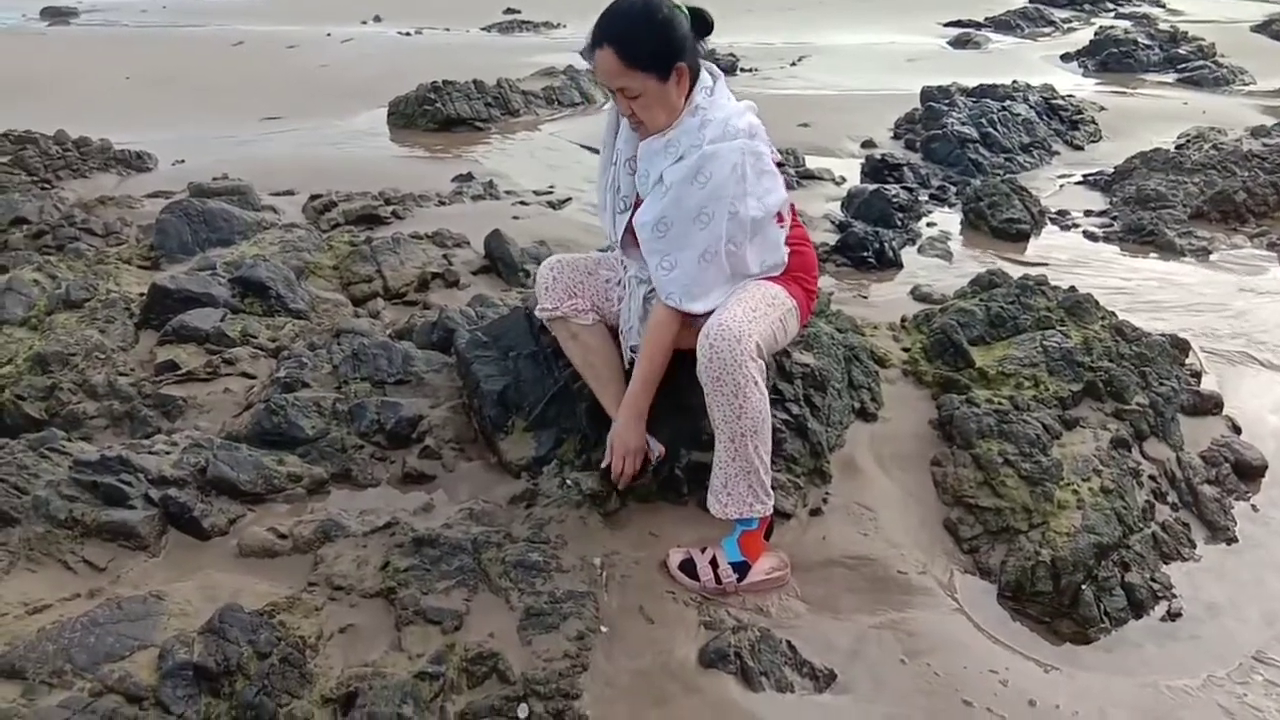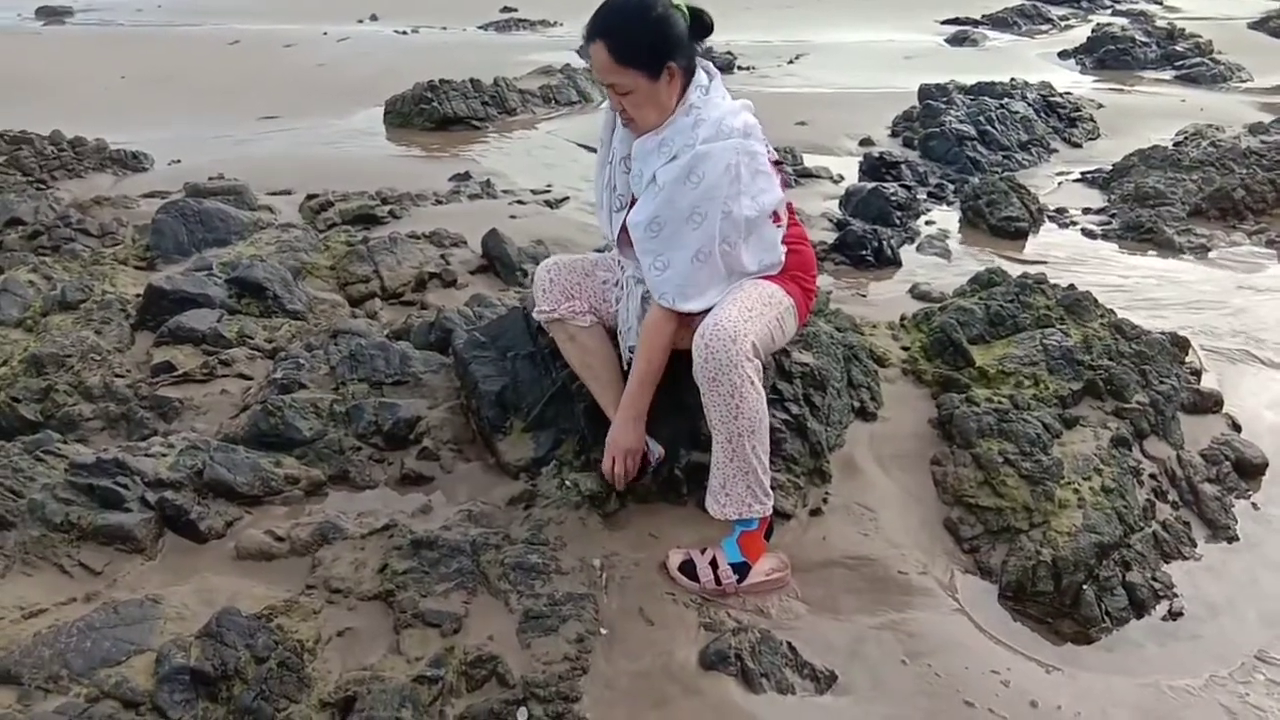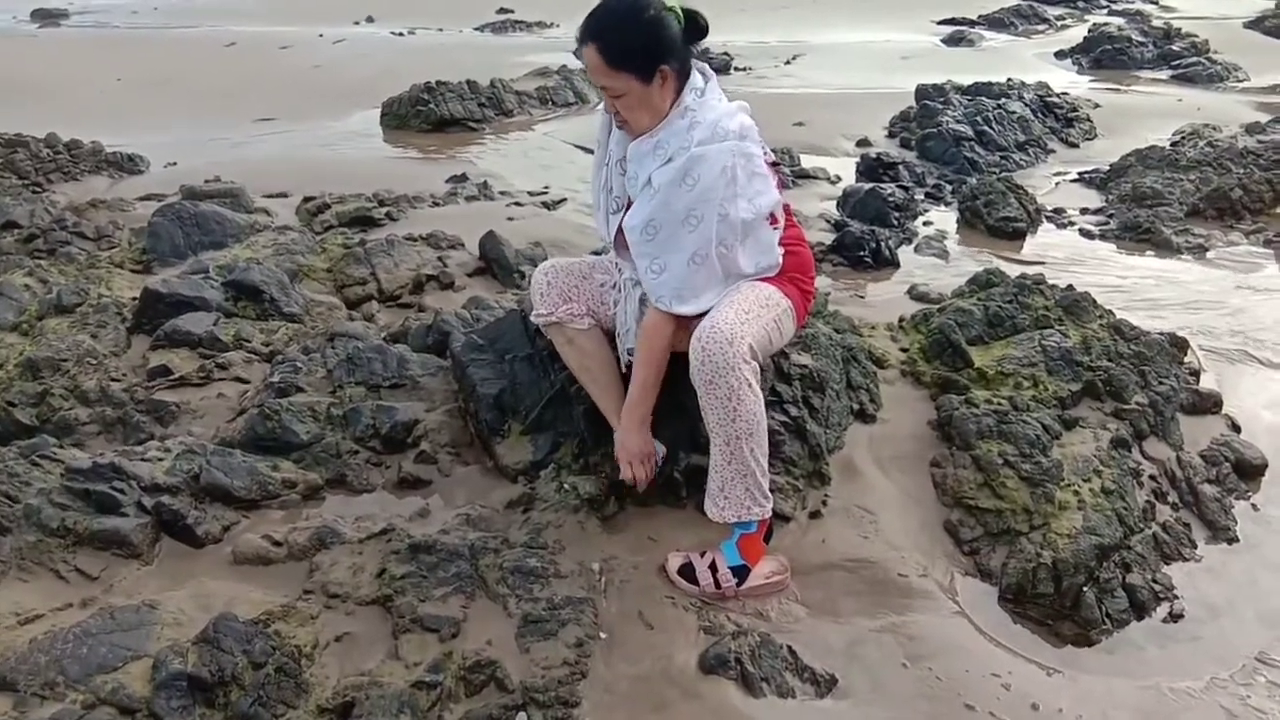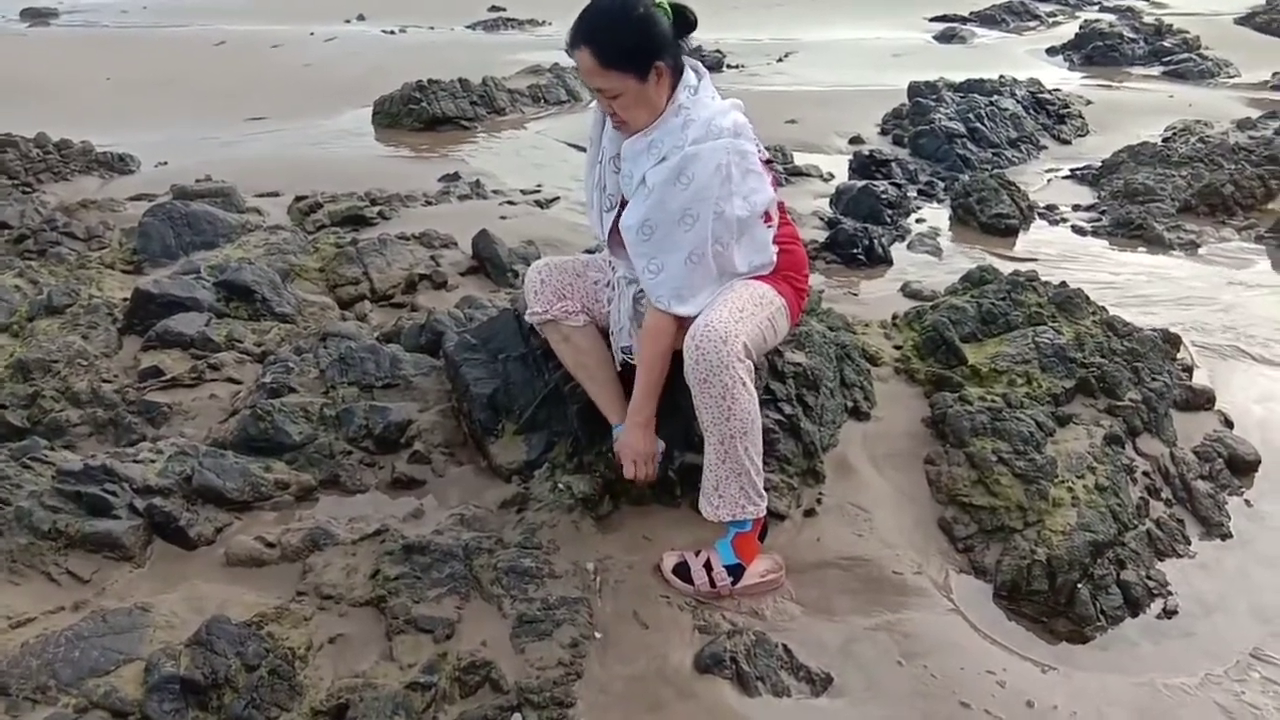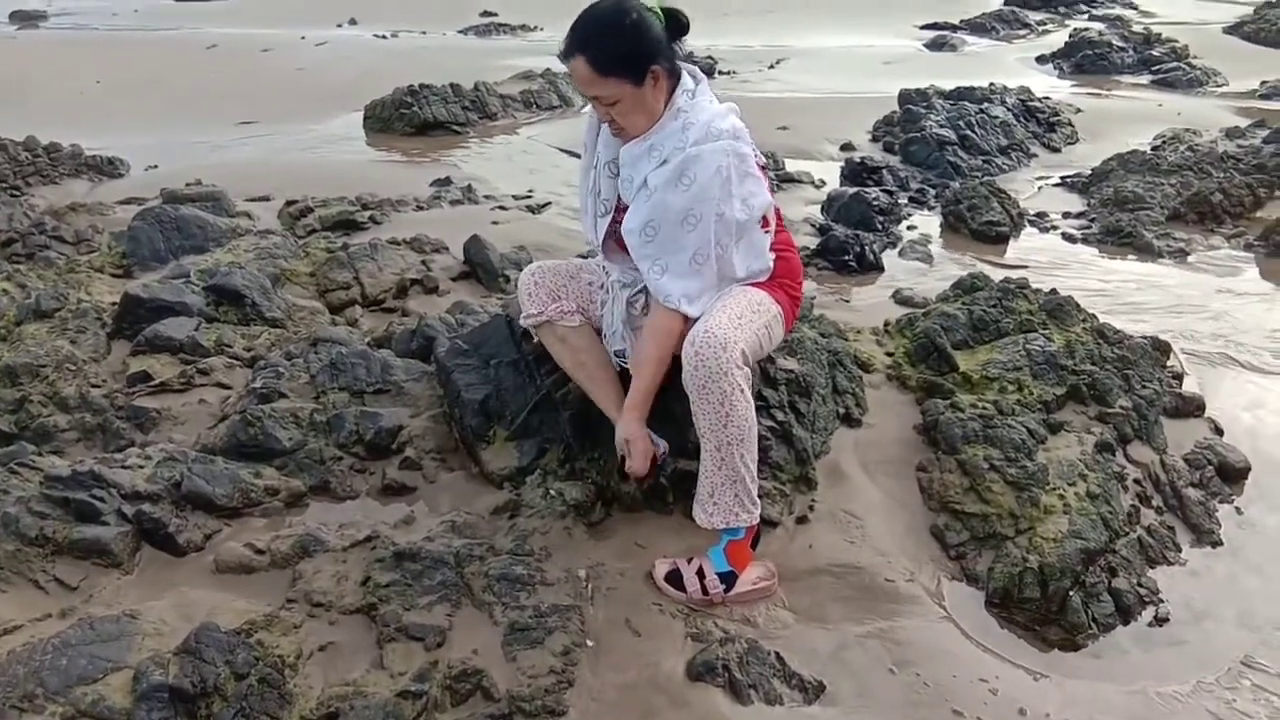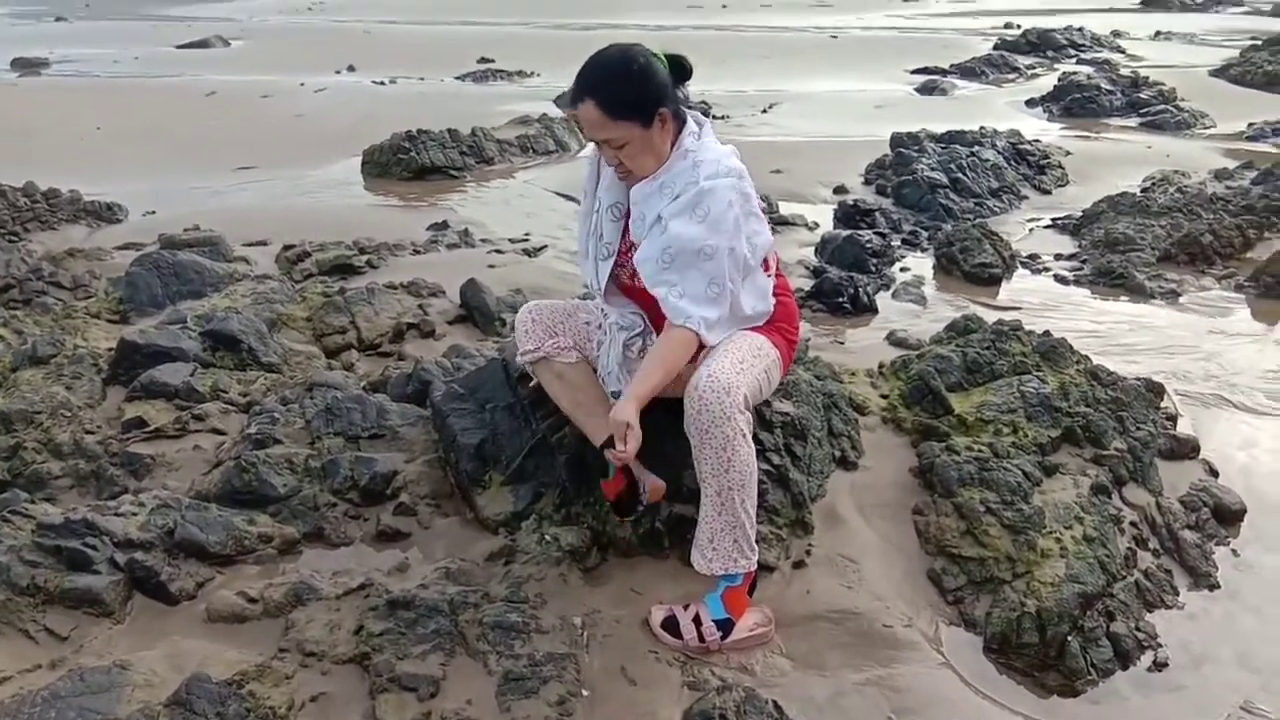
dt=0.2s
person 1, frame 1
left shoulder: (719, 150)
right shoulder: (644, 112)
left elbow: (679, 298)
right elbow: (642, 239)
left wrist: (631, 417)
left hip: (764, 276)
right hip: (669, 269)
left knee: (726, 339)
right knee: (558, 279)
left ankle: (751, 533)
right ankle: (636, 446)
person 1, frame 2
left shoulder: (714, 149)
right shoulder: (645, 109)
left elbow: (674, 298)
right elbow: (647, 249)
left wrist: (630, 419)
left hip: (762, 274)
right hip: (668, 268)
left knee: (721, 338)
right knee: (555, 281)
left ankle: (751, 533)
right ankle: (637, 446)
person 1, frame 3
left shoulder: (709, 150)
right shoulder: (644, 111)
left elbow: (672, 299)
right elbow: (644, 251)
left wrist: (636, 422)
left hip: (760, 276)
right hip: (667, 270)
left knee: (717, 342)
right knee: (552, 285)
left ankle: (750, 536)
right ankle: (634, 445)
person 1, frame 4
left shoulder: (704, 149)
right shoulder: (635, 110)
left elbow: (671, 298)
right elbow: (632, 235)
left wrist: (641, 421)
left hip: (753, 273)
right hip: (658, 268)
left knee: (710, 340)
right knee: (546, 284)
left ankle: (745, 535)
right ankle: (627, 437)
person 1, frame 5
left shoulder: (704, 149)
right shoulder: (624, 117)
left elbow: (678, 296)
right elbow: (617, 226)
left wrist: (634, 411)
left hip: (745, 281)
right hip: (648, 276)
left knee: (709, 348)
right knee: (539, 285)
left ankle: (738, 543)
right ankle: (635, 439)
person 1, frame 6
left shoulder: (712, 187)
right shoulder: (621, 161)
left elbow: (696, 322)
right elbow: (611, 265)
left wrist: (631, 401)
right wrist: (575, 353)
left hip: (741, 325)
right hip: (648, 324)
left knee: (715, 393)
right knee: (537, 322)
left ankle: (734, 590)
right ankle: (630, 471)
